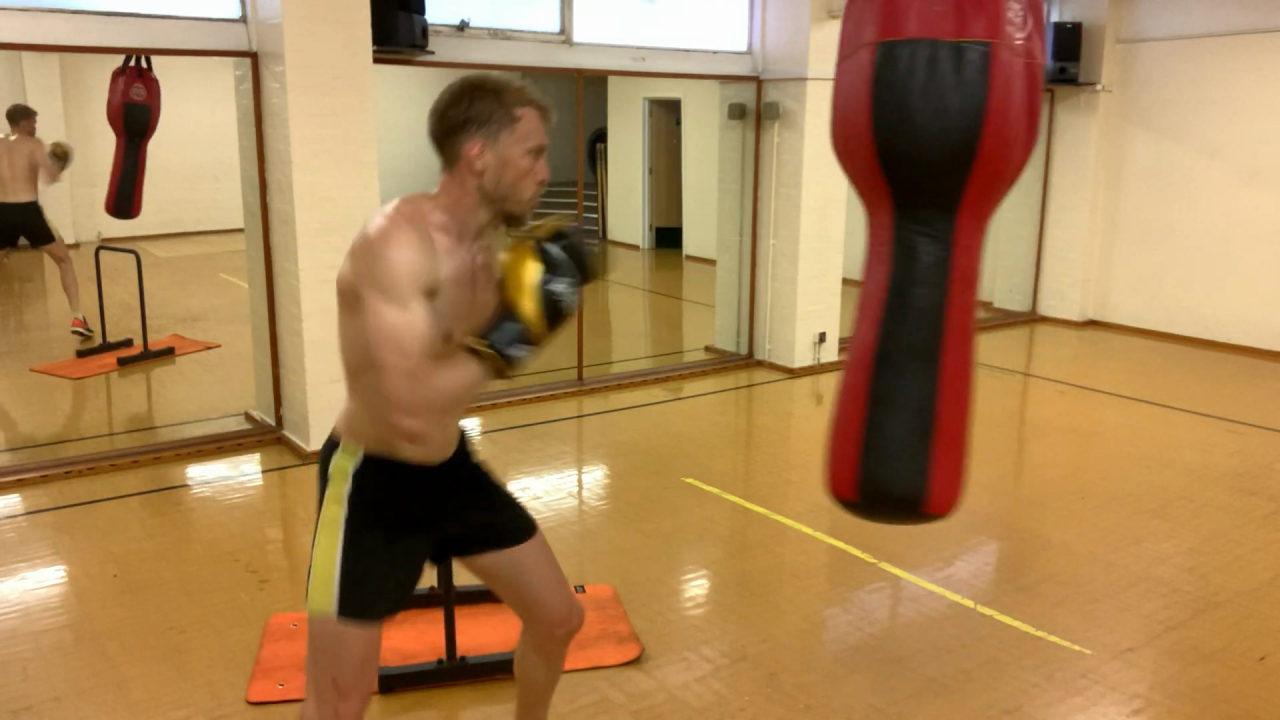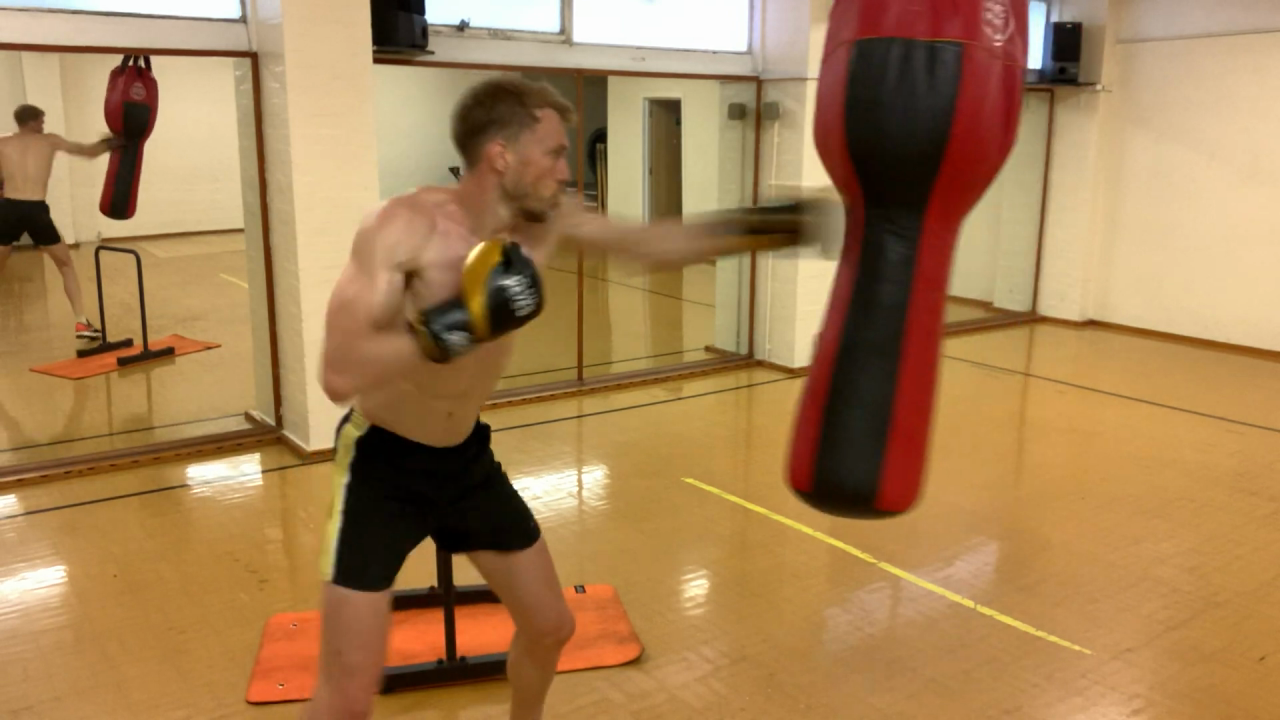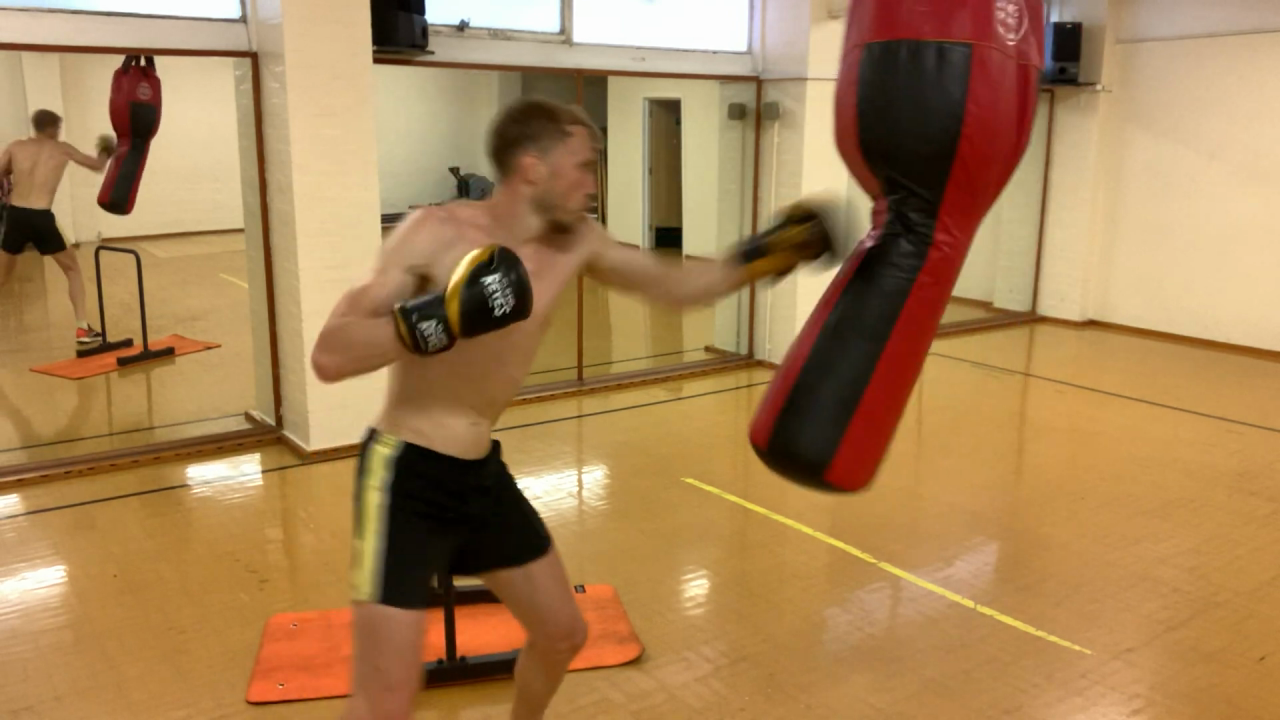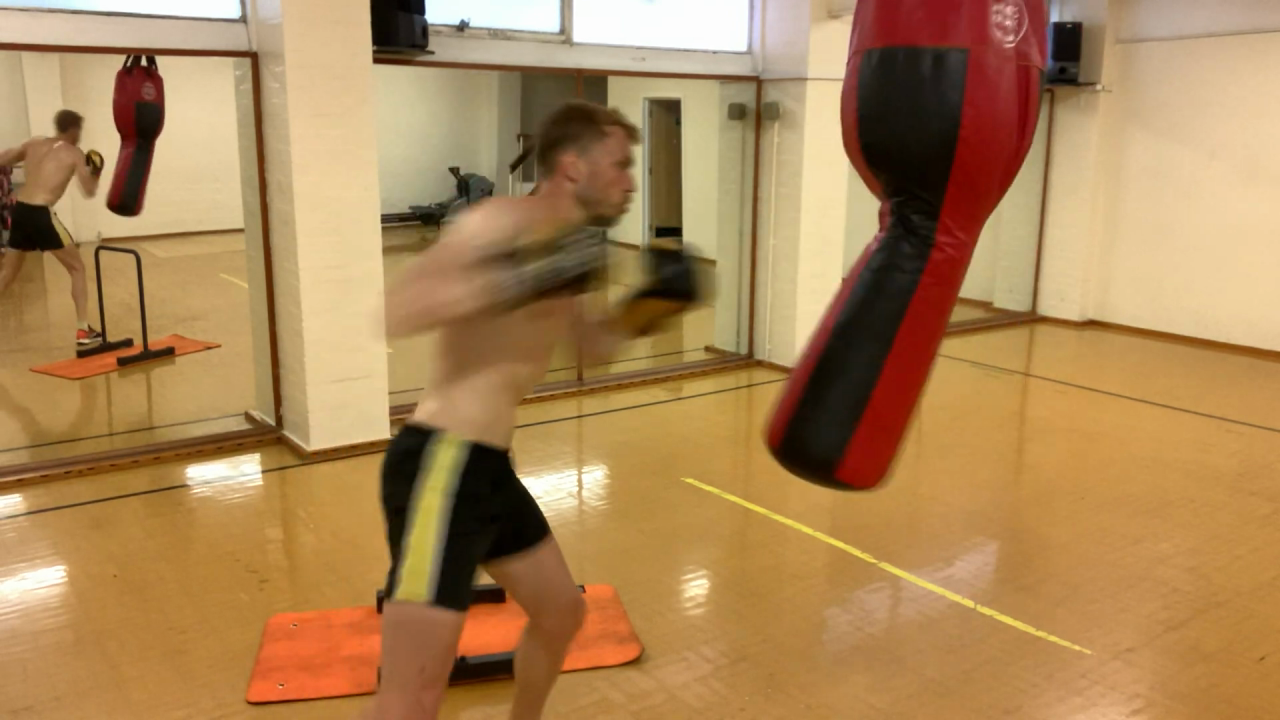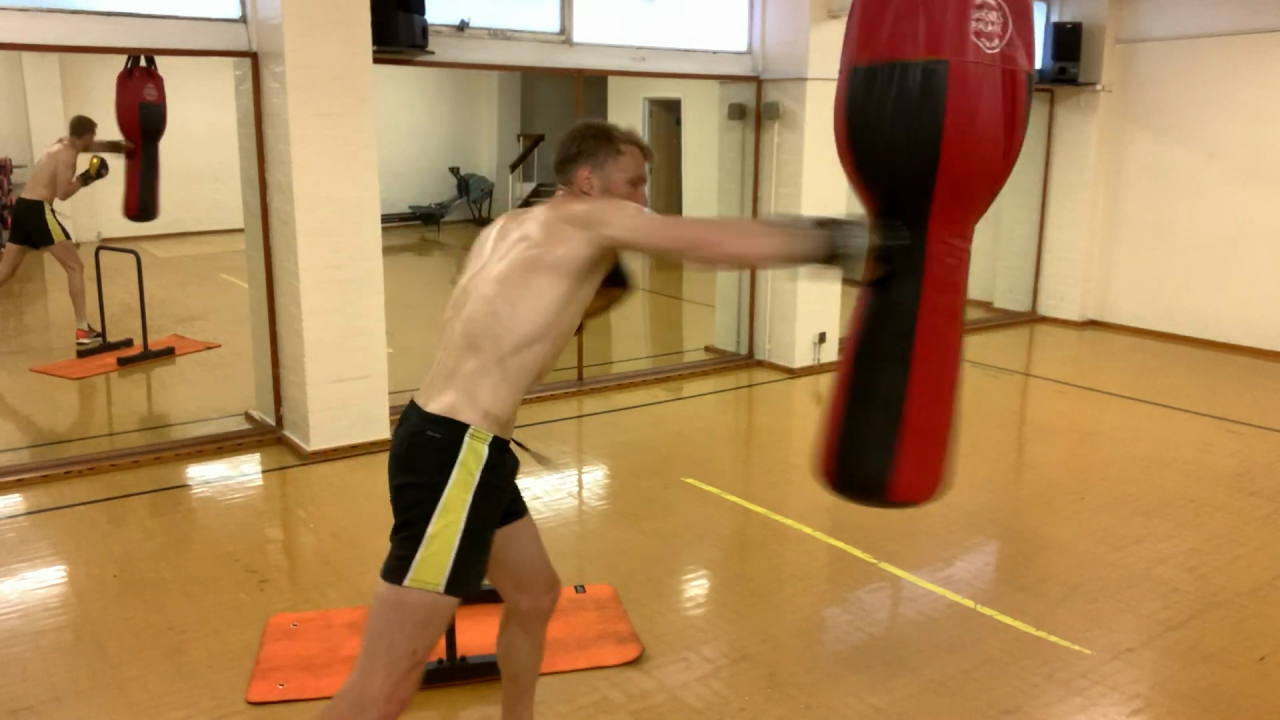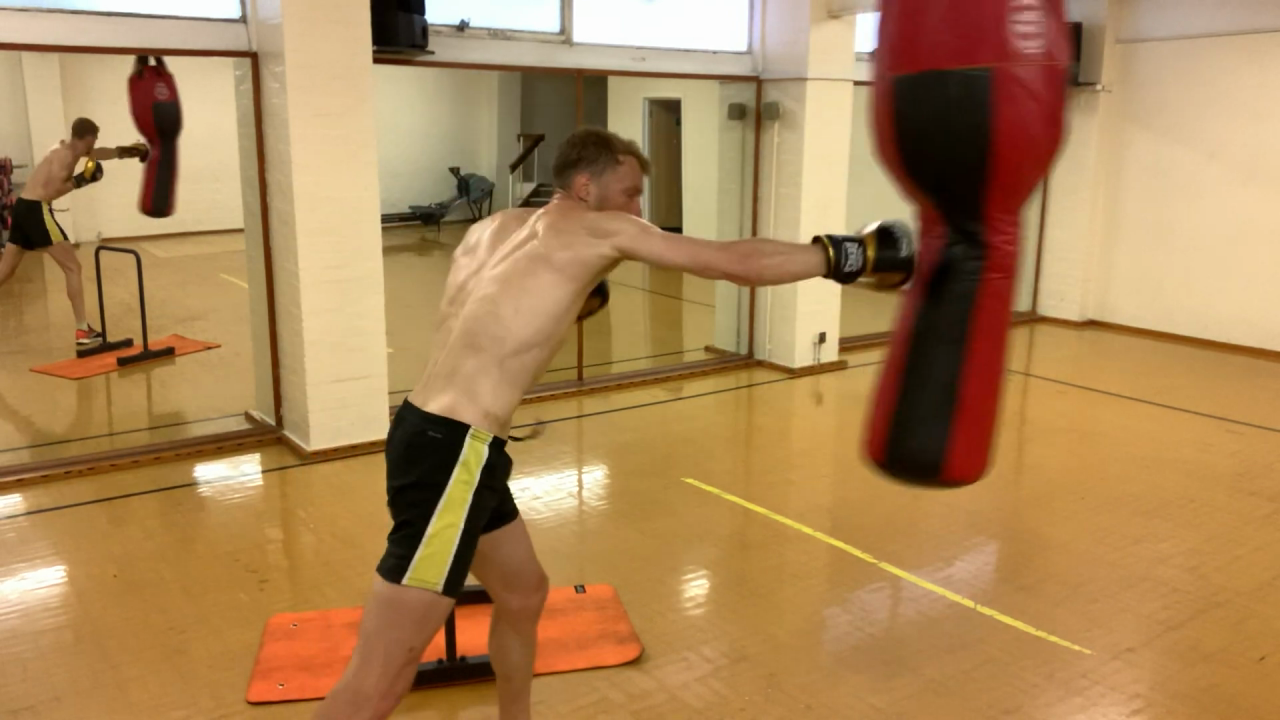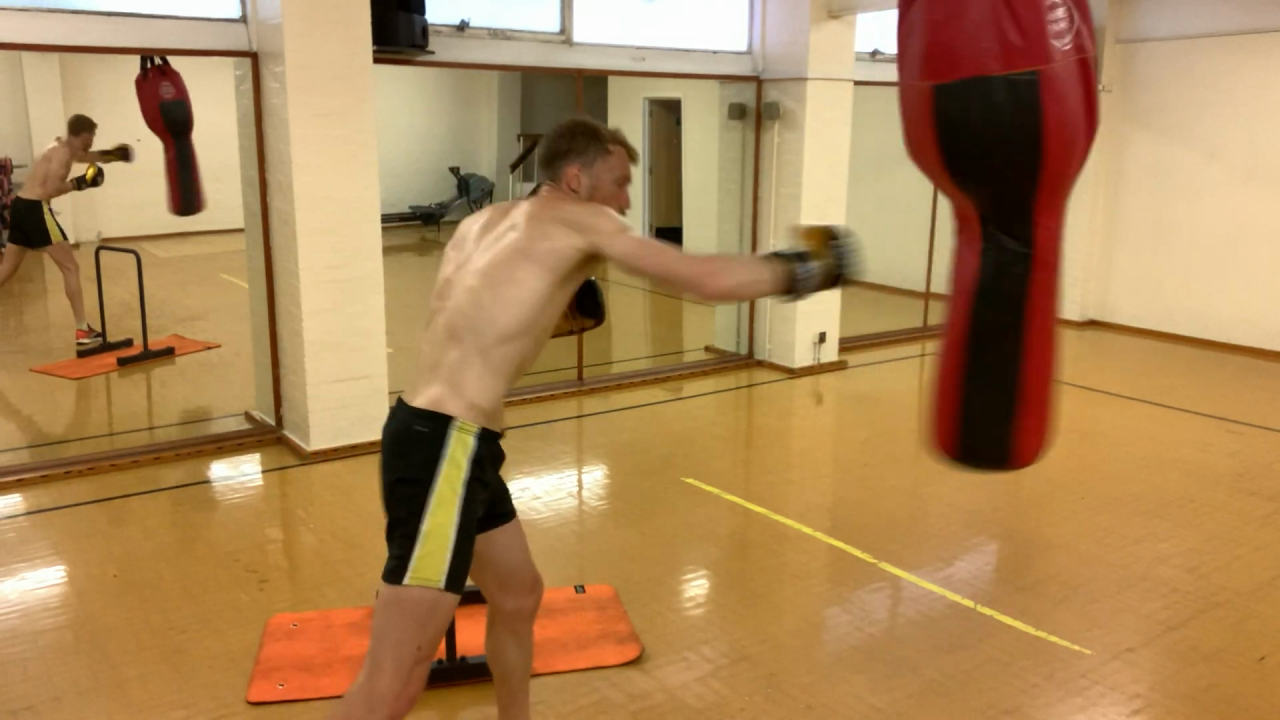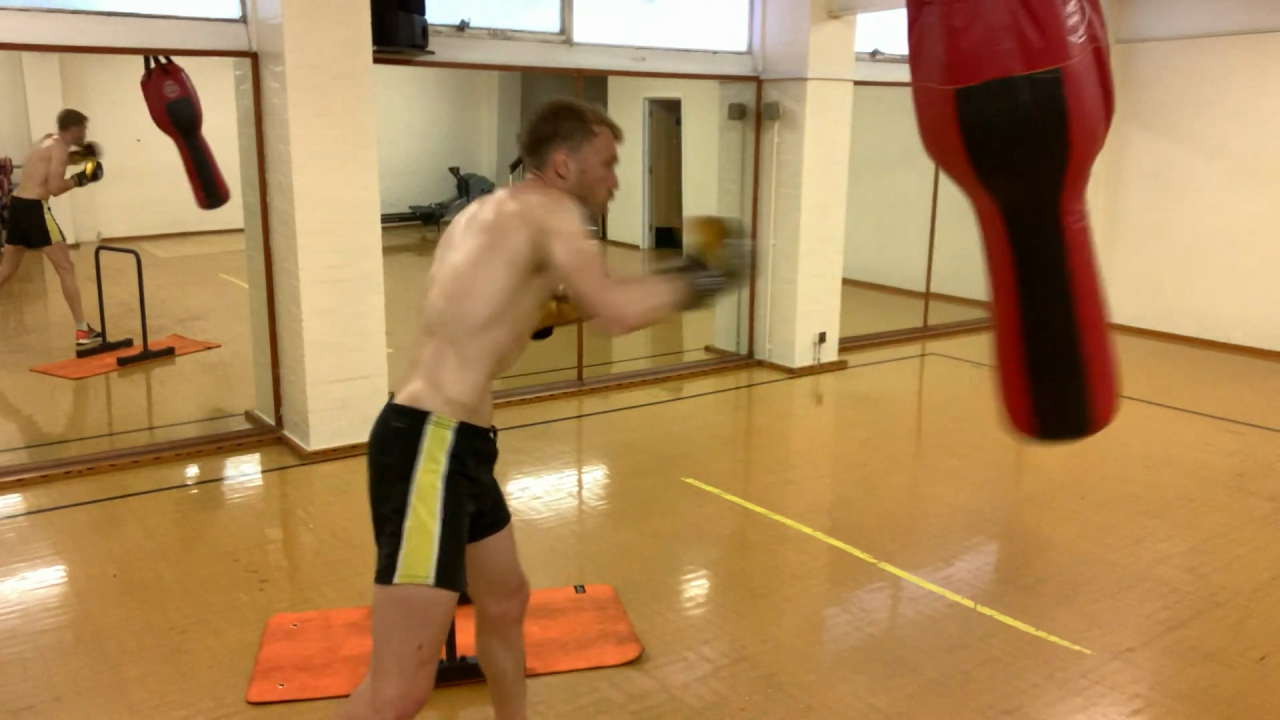
dt=0.1s
person 1, frame 1
left shoulder: (480, 230)
right shoulder: (397, 242)
right elbow: (413, 415)
left wrist: (519, 302)
right wrist: (519, 326)
left hip: (453, 471)
right hip: (372, 482)
left knee: (559, 618)
person 1, frame 2
left shoulder: (546, 221)
right shoulder: (400, 225)
left elbow: (657, 244)
right elbow: (341, 377)
left wrist: (756, 223)
right wrist: (459, 320)
left hip: (465, 459)
right hip: (383, 463)
left knee: (549, 625)
person 1, frame 3
left shoulder: (572, 240)
right shoulder: (431, 233)
left elbow: (676, 285)
right elbow: (329, 358)
left wrist: (770, 252)
right wrist: (440, 316)
left hip: (480, 474)
right hip: (405, 477)
left knee: (562, 631)
person 1, frame 4
left shoulder: (567, 237)
right shoulder: (502, 221)
left elbow: (593, 349)
right elbow: (401, 311)
left wrist: (655, 301)
right wrist: (527, 275)
left hip: (488, 465)
right hip: (446, 470)
left knee: (562, 611)
person 1, frame 5
left shoulder: (511, 228)
right shoulder: (588, 216)
right elbow: (717, 241)
left wrist: (570, 311)
right wrist: (837, 238)
left hip: (447, 445)
right hip: (450, 457)
left knee: (535, 593)
person 1, frame 6
left shoulder: (493, 228)
right shoulder: (599, 230)
right elbow: (733, 261)
right wrist: (846, 255)
left hip: (447, 441)
right hip: (453, 455)
left knee: (524, 593)
person 1, frame 7
left shoulder: (484, 222)
right shoulder: (577, 222)
right elbow: (704, 278)
right wrist: (806, 269)
left hip: (437, 437)
right hip: (443, 449)
left knee: (519, 595)
person 1, frame 8
left shoulder: (482, 215)
right shoulder: (550, 207)
right elbow: (617, 310)
left wrist: (553, 309)
right wrist: (704, 274)
left hip: (450, 442)
right hip: (431, 449)
left knee: (504, 598)
person 2, frame 1
right shoulder: (32, 144)
right elbow: (51, 176)
right wrist: (59, 160)
right hip: (28, 211)
right knee: (64, 261)
right ankle: (78, 319)
person 2, frame 2
right shoulder: (48, 139)
right elbow: (90, 152)
right wrist: (107, 143)
right hip: (36, 210)
right knee: (66, 265)
right ankle: (82, 324)
person 2, frame 3
right shoulder: (62, 149)
right elbow: (98, 166)
right wrist: (106, 151)
right hip: (42, 218)
right knee: (73, 270)
right ankle: (83, 329)
person 2, frame 4
left shoulder: (36, 143)
right shoulder: (74, 154)
right elbow: (89, 192)
right wrist: (95, 171)
left hip: (20, 211)
right hip: (40, 214)
right knee: (78, 269)
right ankle: (84, 331)
person 2, frame 5
left shoulder: (63, 144)
right shoulder: (67, 153)
left elbow: (97, 147)
right elbow: (63, 194)
left wrist: (119, 146)
right wrist: (87, 177)
left hip: (23, 207)
right hip: (37, 210)
right knee: (75, 267)
right ankle: (83, 330)
person 2, frame 6
left shoulder: (67, 148)
right shoulder: (66, 154)
left elbow: (99, 154)
right elbow: (52, 191)
left wrist: (129, 150)
right wrist: (80, 180)
left hip: (22, 207)
right hip: (36, 210)
right knee: (72, 268)
right ankle: (83, 330)
person 2, frame 7
left shoulder: (63, 146)
right shoulder: (64, 151)
left elbow: (90, 157)
right elbow: (49, 191)
left wrist: (114, 154)
right wrist: (80, 183)
left hip: (20, 206)
right hip: (35, 209)
right knee: (70, 267)
right ankle: (82, 329)
person 2, frame 8
left shoulder: (49, 142)
right shoulder: (59, 148)
left elbow: (66, 159)
right elbow: (55, 189)
left wrist: (82, 153)
right wrist: (81, 179)
right hip: (34, 209)
right knee: (66, 269)
right ankle: (82, 330)
